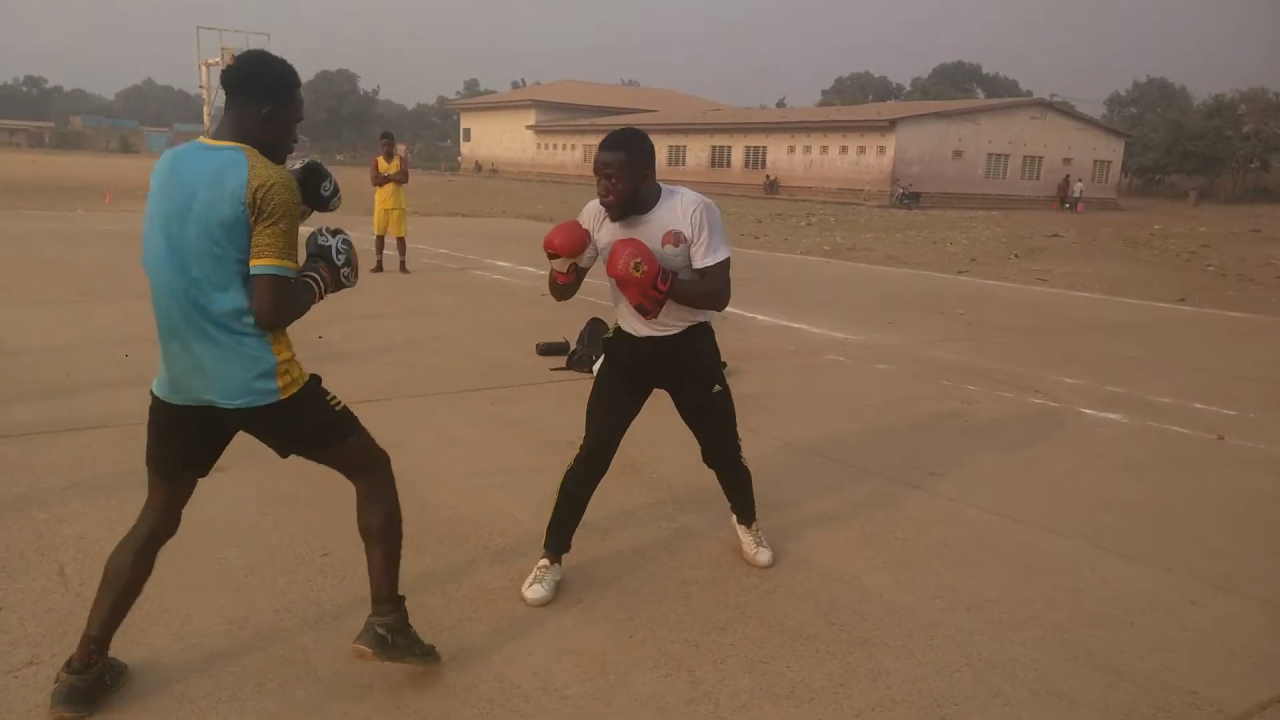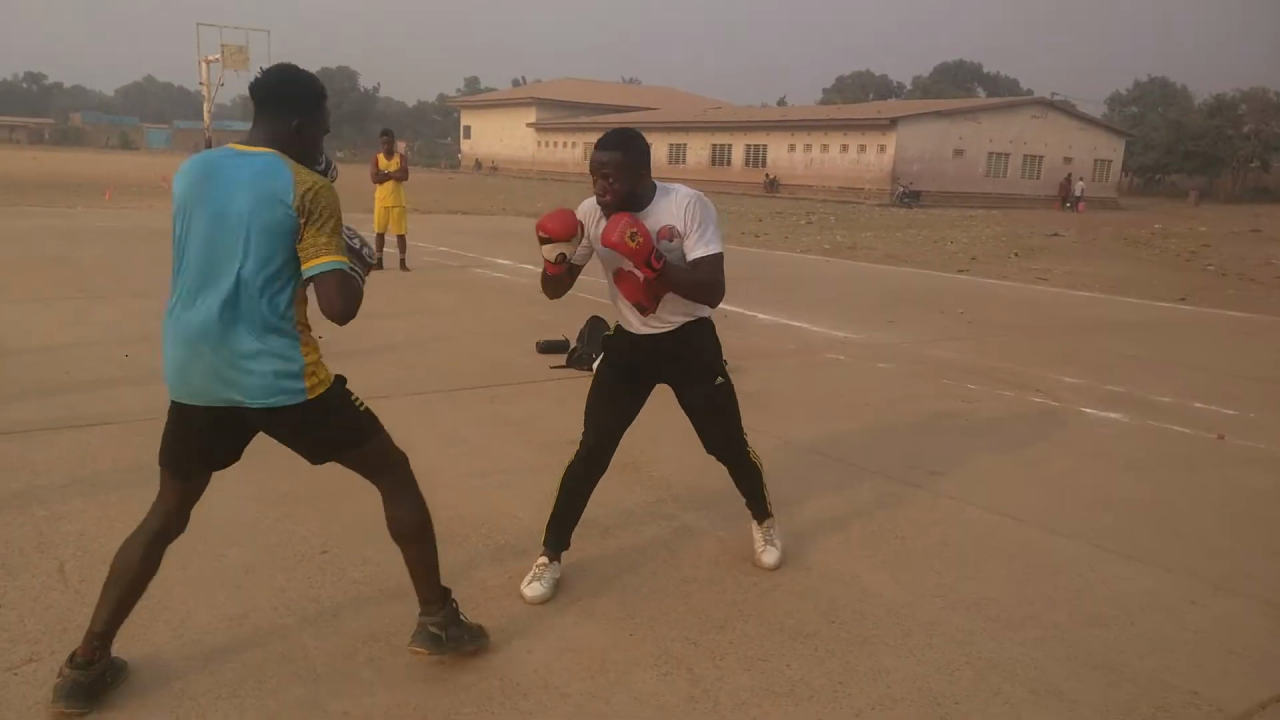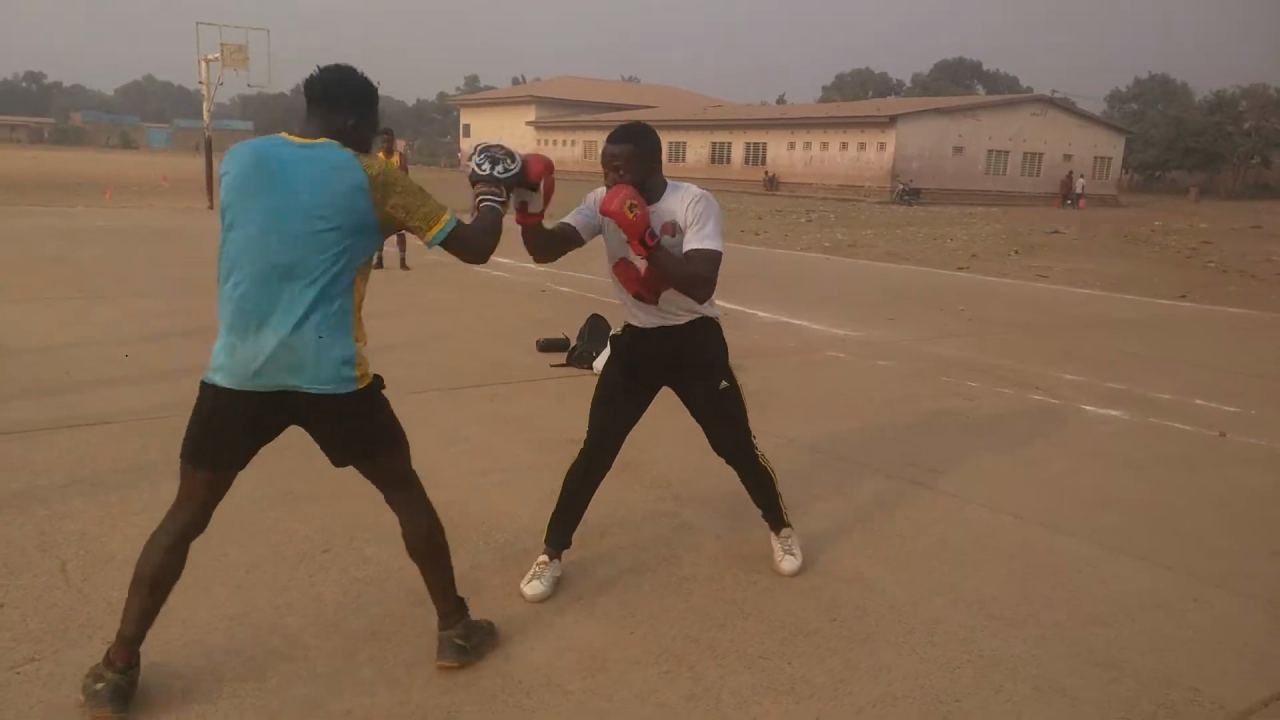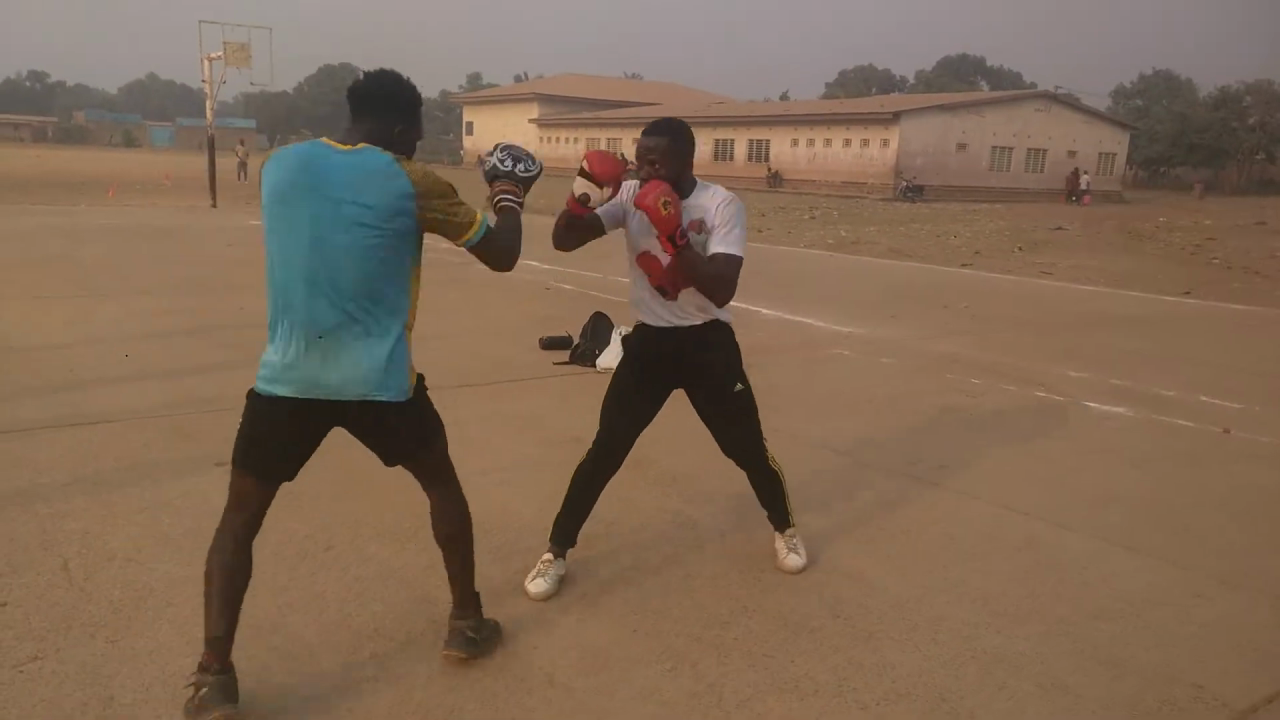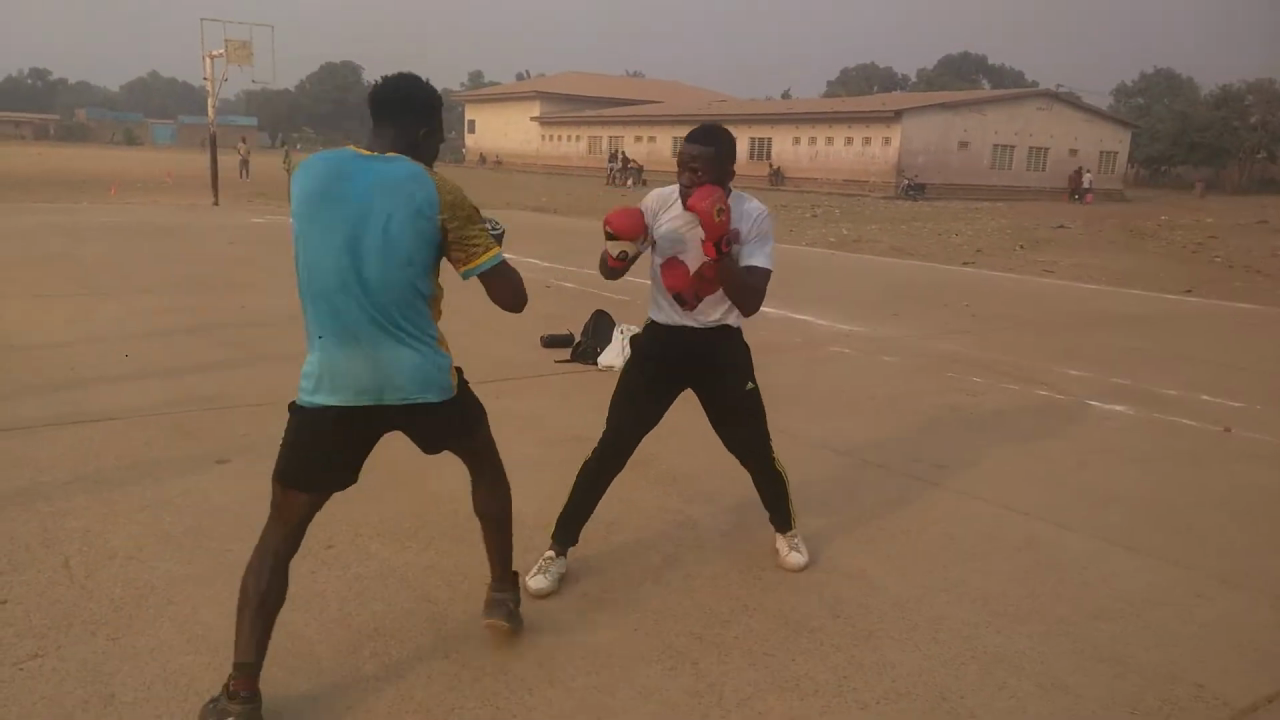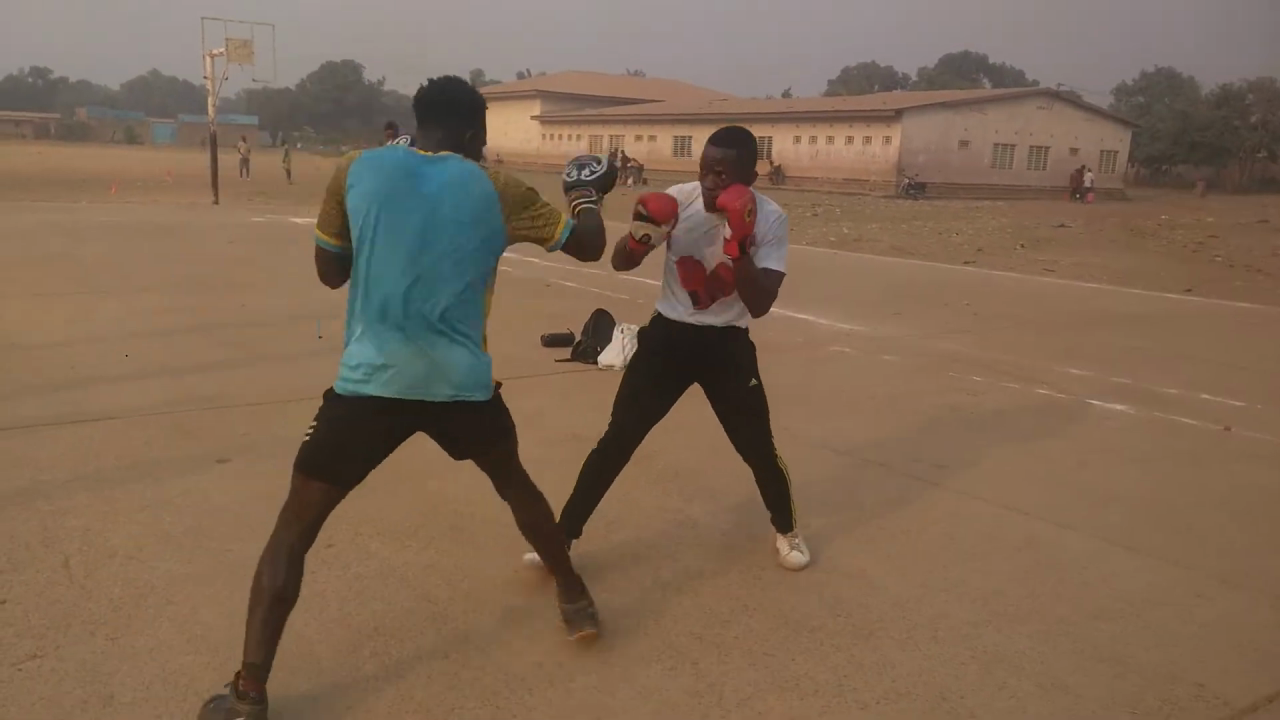
dt=0.1s
person 1, frame 1
left shoulder: (168, 165)
right shoulder: (269, 182)
right elbow: (275, 308)
right wrist: (325, 272)
left hip: (180, 382)
right hip: (260, 382)
left knee: (156, 519)
right knee: (373, 471)
left ankle: (83, 666)
right ankle: (387, 621)
person 1, frame 2
left shoulder: (190, 173)
right shoulder: (308, 190)
right elbow: (338, 307)
right wrist: (353, 271)
left hip: (196, 383)
right hip: (285, 383)
left knee: (166, 516)
right knee: (394, 474)
left ankle: (85, 663)
right ankle: (438, 618)
person 1, frame 3
left shoulder: (237, 159)
right shoulder: (369, 179)
right elbow: (474, 246)
right wrist: (491, 196)
left hip: (236, 374)
right hip: (329, 377)
left knee: (187, 516)
right knee: (405, 490)
left ankle: (118, 667)
right ankle: (455, 627)
person 1, frame 4
left shoulder: (280, 165)
right shoulder: (414, 185)
right elbow: (501, 254)
right wrist: (509, 190)
left hip: (286, 378)
right hip: (379, 380)
left knee: (237, 520)
right knee: (441, 480)
right ankle: (467, 620)
person 1, frame 5
left shoulder: (308, 173)
right shoulder: (441, 195)
right elbow: (512, 297)
right wrist: (482, 248)
left hip: (331, 388)
right hip: (423, 383)
left knee: (278, 538)
right knee: (485, 461)
right ankle: (504, 594)
person 1, frame 6
left shoulder: (355, 171)
right shoulder: (498, 189)
left elbow: (329, 273)
right elbow: (587, 246)
right wrist: (588, 192)
left hip: (369, 382)
right hip: (463, 382)
left knee: (293, 529)
right knee: (511, 479)
right ankle: (574, 596)
person 2, frame 1
left shoulder: (695, 210)
right shoulder: (594, 216)
left elbow: (718, 298)
right elbow: (562, 292)
left wrist: (660, 277)
right wrist: (562, 264)
left hip: (690, 347)
right hip: (629, 347)
left knee: (722, 449)
right knee: (593, 452)
left ankle: (746, 521)
right ankle: (551, 557)
person 2, frame 2
left shoulder: (690, 206)
right shoulder: (591, 213)
left elbow: (712, 291)
right elbow: (553, 290)
left wrist: (653, 259)
right wrist: (554, 257)
left hip: (690, 342)
right hip: (630, 344)
left knee: (728, 442)
right knee: (593, 450)
left ankle: (762, 520)
right ankle: (550, 555)
person 2, frame 3
left shoulder: (696, 204)
right shoulder: (603, 200)
left elbow: (700, 287)
right elbow: (544, 251)
left wrist: (645, 236)
right wrist: (526, 215)
left hip: (695, 341)
right hip: (636, 342)
left knee: (737, 446)
right knee: (595, 450)
left ankle: (781, 530)
right ankle: (552, 553)
person 2, frame 4
left shoulder: (722, 205)
right shoulder: (629, 195)
left elbow: (721, 291)
right elbow: (564, 239)
left wrist: (674, 236)
right wrist: (582, 198)
left hip: (708, 344)
right hip: (649, 341)
left knee: (747, 448)
right knee: (605, 449)
left ankle: (785, 530)
right ankle: (556, 552)
person 2, frame 5
left shoulder: (753, 217)
right shoulder: (658, 203)
left elbow: (750, 303)
right elbow: (612, 272)
right wrist: (616, 252)
left hip: (721, 347)
right hip: (660, 342)
left knee: (756, 450)
right knee: (612, 447)
left ankle: (786, 531)
right ankle: (558, 548)
person 2, frame 6
left shoulder: (770, 218)
right shoulder: (676, 200)
left elbow: (759, 305)
right elbow: (621, 263)
left wrist: (737, 244)
right wrist: (639, 237)
left hip: (727, 345)
right hip: (667, 335)
left knee: (758, 446)
right knee: (618, 440)
left ankle: (786, 530)
right ankle: (560, 537)
